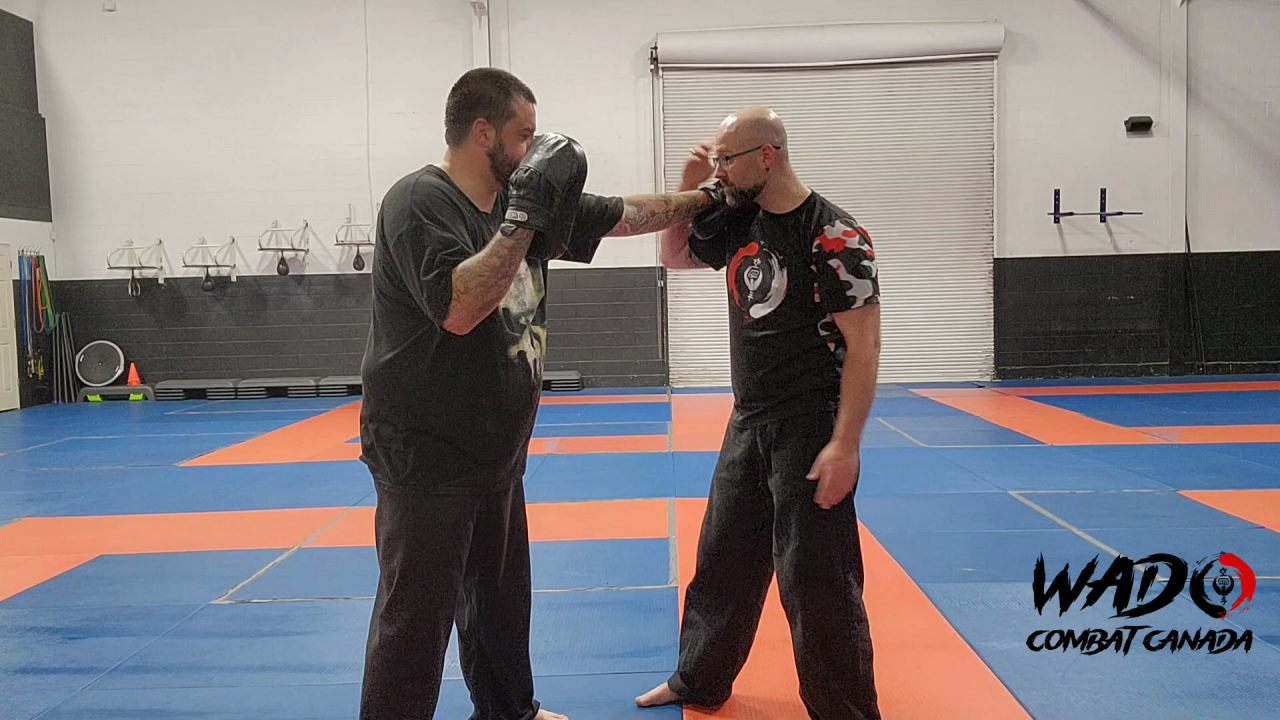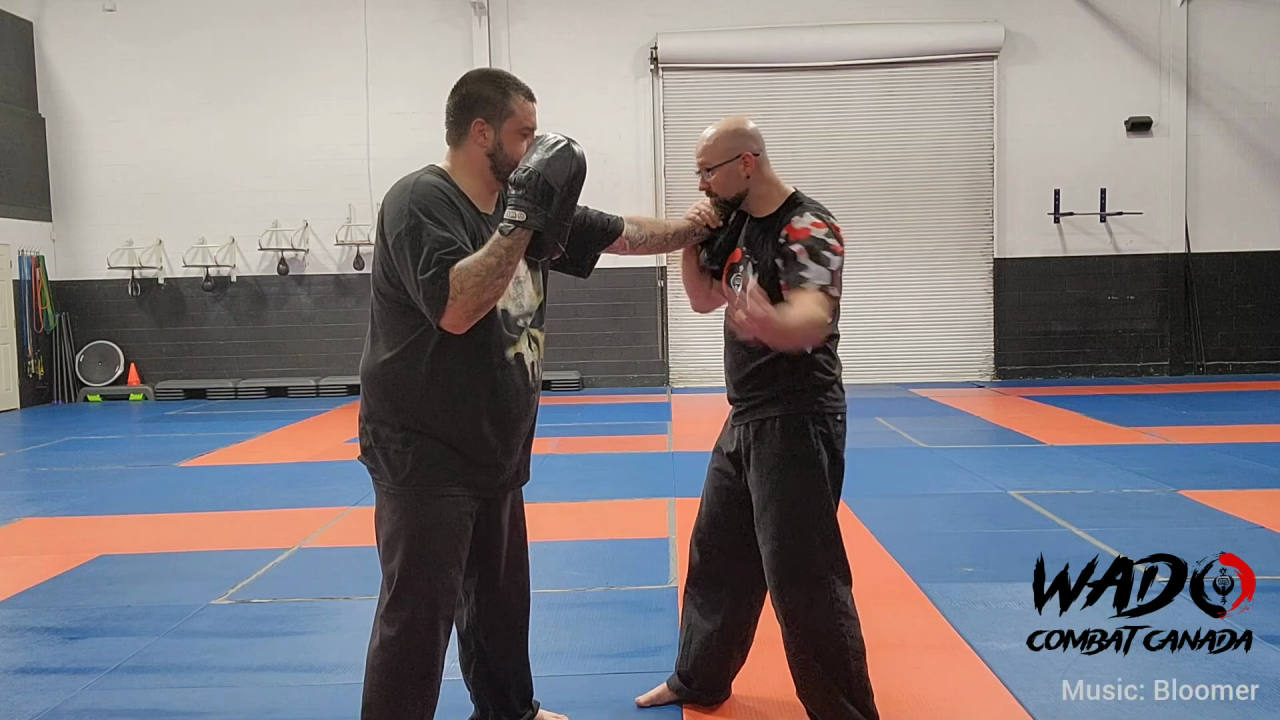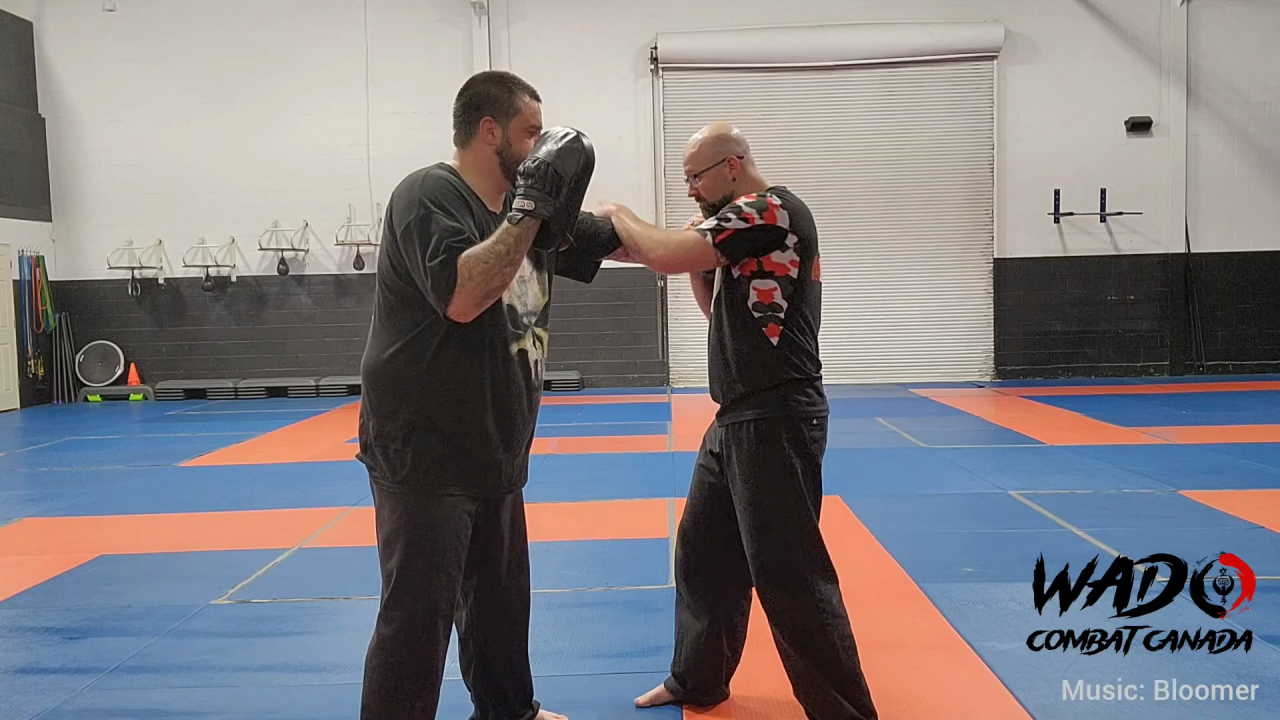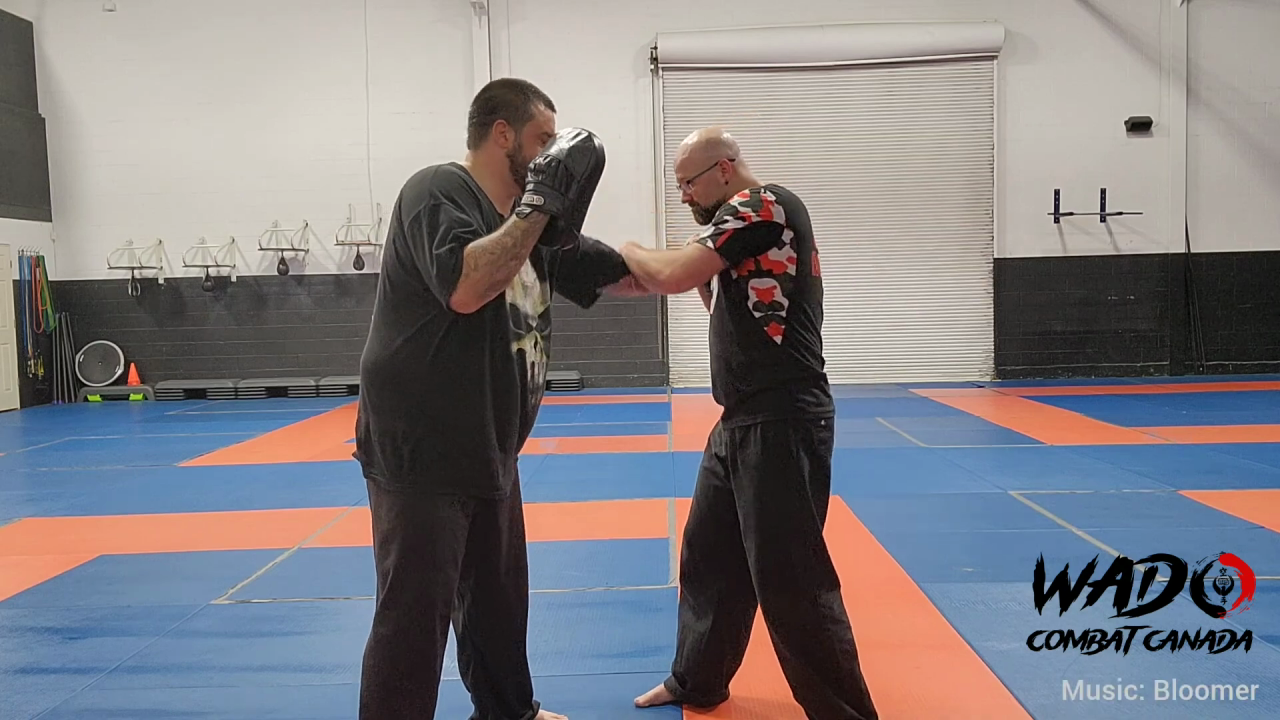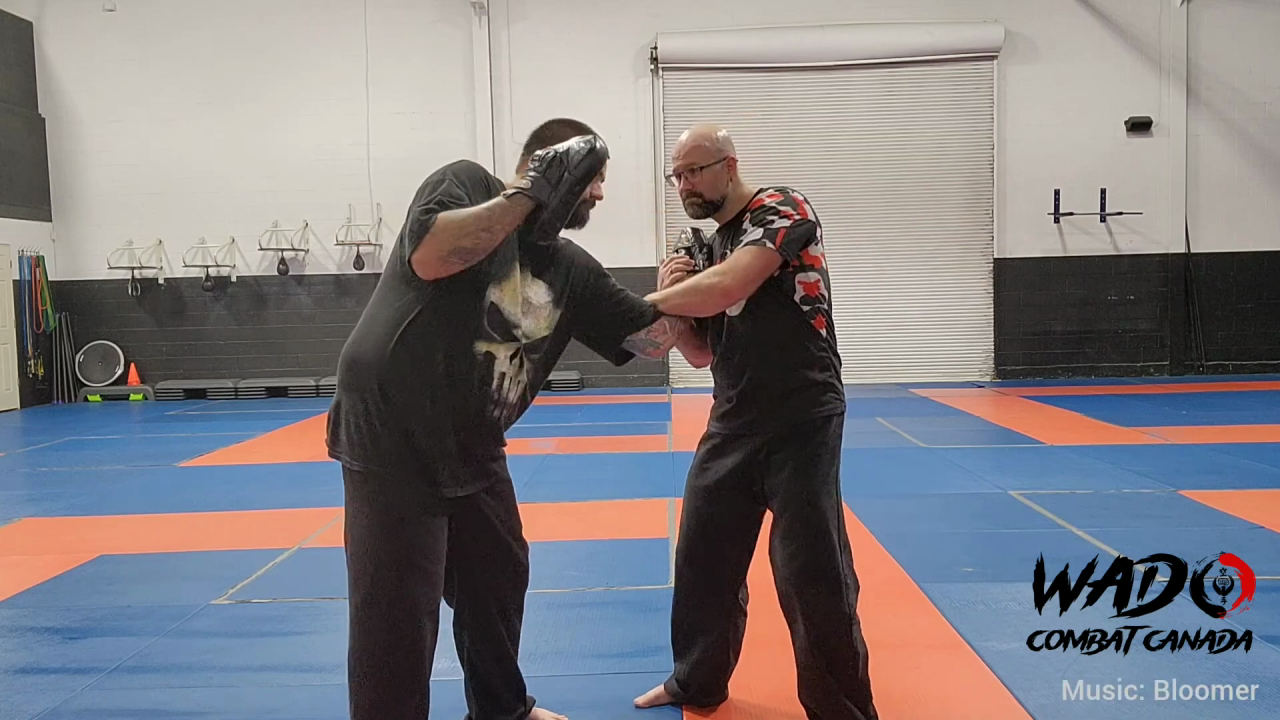
dt=0.5s
person 1, frame 1
left shoulder: (519, 197)
right shoulder: (419, 202)
left elbow: (621, 215)
right elbow: (459, 309)
left wrist: (700, 199)
right wrist: (523, 218)
left hip: (492, 448)
right hip: (426, 452)
left knee: (502, 595)
right knee: (416, 615)
person 1, frame 2
left shoulder: (517, 200)
right shoulder: (420, 201)
left elbow: (619, 232)
right elbow: (456, 309)
left wrist: (698, 227)
right wrist: (520, 220)
left hip: (492, 449)
right hip: (425, 454)
left knee: (501, 598)
right knee: (418, 615)
person 1, frame 3
left shoulder: (524, 203)
right shoulder: (428, 195)
left elbow: (619, 241)
right elbow: (462, 297)
right wrist: (529, 210)
left hip: (493, 451)
right hip: (424, 453)
left knee: (501, 597)
right knee: (417, 616)
person 1, frame 4
left shoulder: (530, 216)
right shoulder: (438, 190)
left elbow: (625, 272)
right elbow: (466, 289)
right wrist: (539, 205)
left hip: (488, 450)
right hip: (420, 450)
left knee: (500, 596)
right knee: (414, 615)
person 1, frame 5
left shoulder: (572, 269)
right shoulder: (465, 182)
left elbow: (655, 334)
right elbow: (429, 257)
right wrist: (528, 195)
left hip: (472, 448)
right hip: (392, 437)
left knee: (499, 582)
right knee: (397, 616)
person 2, frame 1
left shoulder: (832, 234)
right shoulder: (740, 218)
left elbow: (861, 346)
right elbow: (673, 255)
left wrist: (844, 444)
right wrist: (687, 191)
left hip: (809, 429)
right hip: (748, 424)
left knee: (816, 581)
right knee: (722, 560)
person 2, frame 2
left shoulder: (807, 226)
right shoulder: (740, 226)
left elbow: (811, 320)
right elbow: (702, 298)
left wrist: (771, 324)
right wrist: (692, 239)
left hip: (795, 424)
right hip: (745, 421)
left knee: (802, 576)
right knee: (717, 556)
person 2, frame 3
left shoulder: (773, 210)
right shoulder: (744, 225)
left elbow: (663, 255)
left wrist: (619, 215)
right wrist: (702, 264)
left hip: (777, 422)
right hip: (739, 419)
left knee: (789, 573)
right knee: (703, 554)
person 2, frame 4
left shoulder: (765, 206)
right shoulder: (744, 228)
left elbow: (672, 275)
left wrist: (630, 251)
right wrist: (707, 276)
left hip: (782, 423)
right hip: (744, 421)
left knee: (789, 578)
right knee: (709, 557)
person 2, frame 5
left shoulder: (781, 208)
right shoulder: (708, 246)
left elbow: (728, 288)
right elbow: (702, 353)
left wrist: (654, 300)
right wrist: (675, 298)
left hip: (801, 424)
right hip: (732, 424)
left knee: (812, 579)
right knee: (702, 560)
